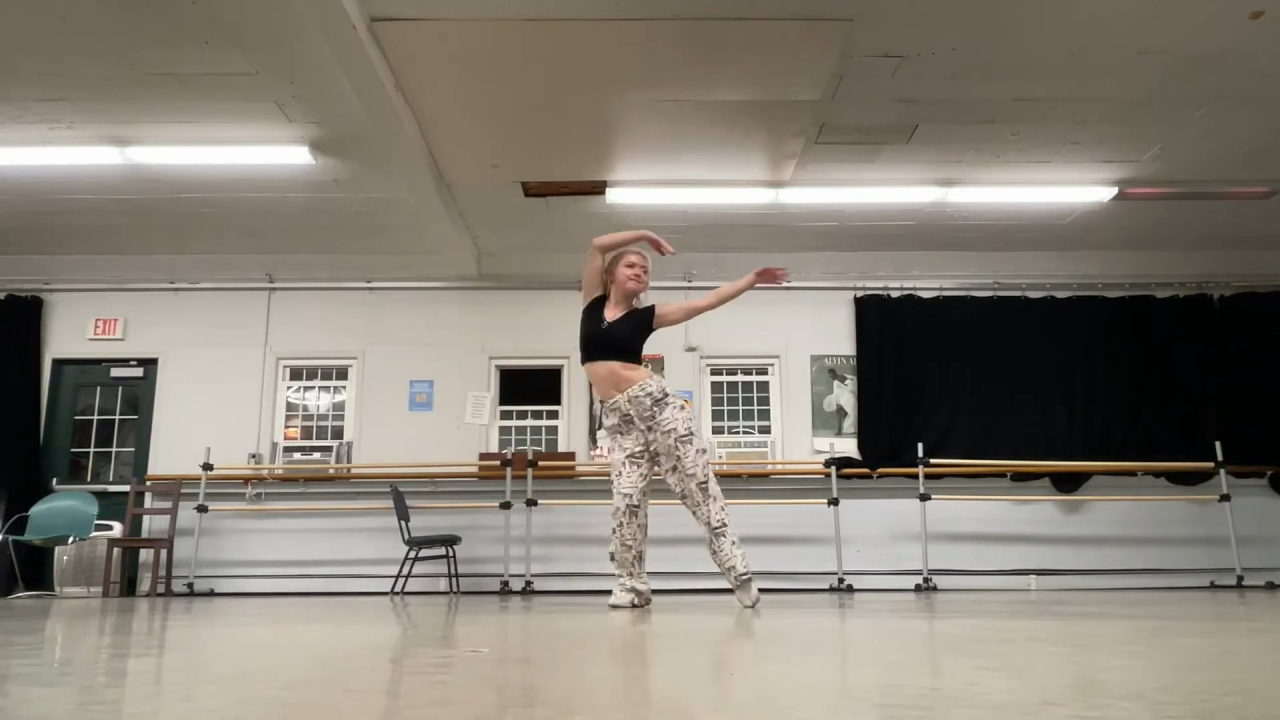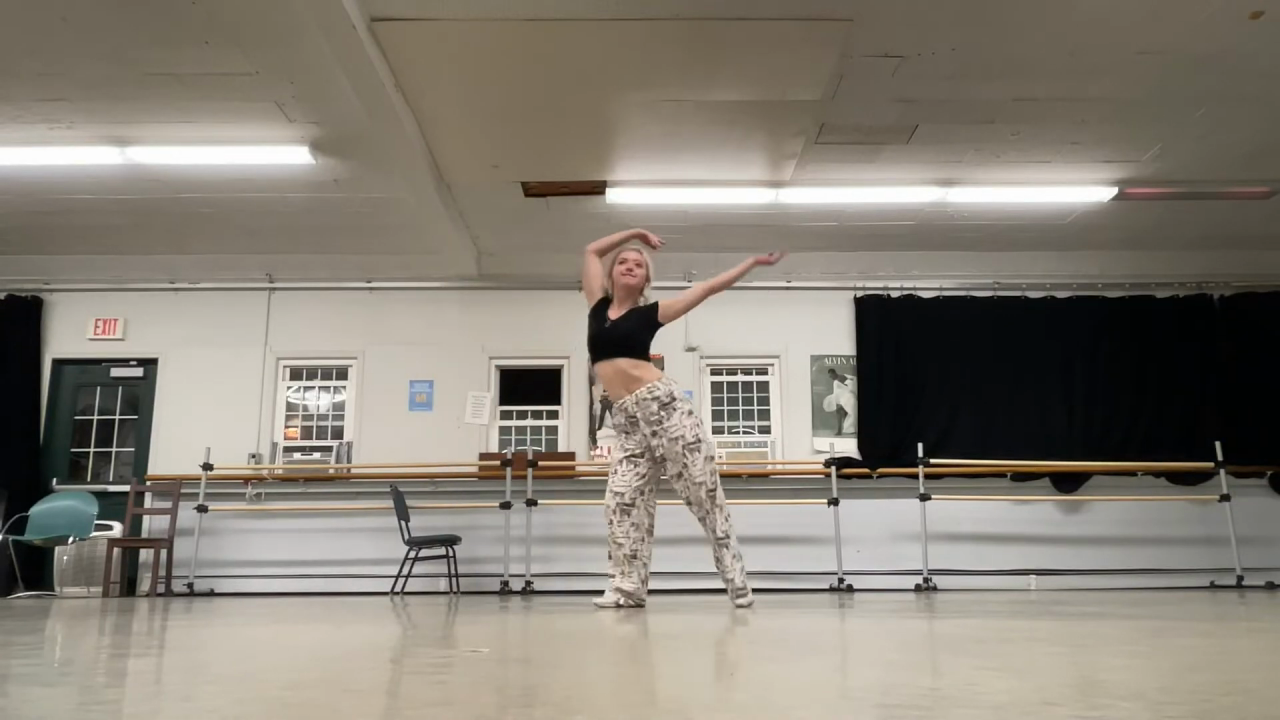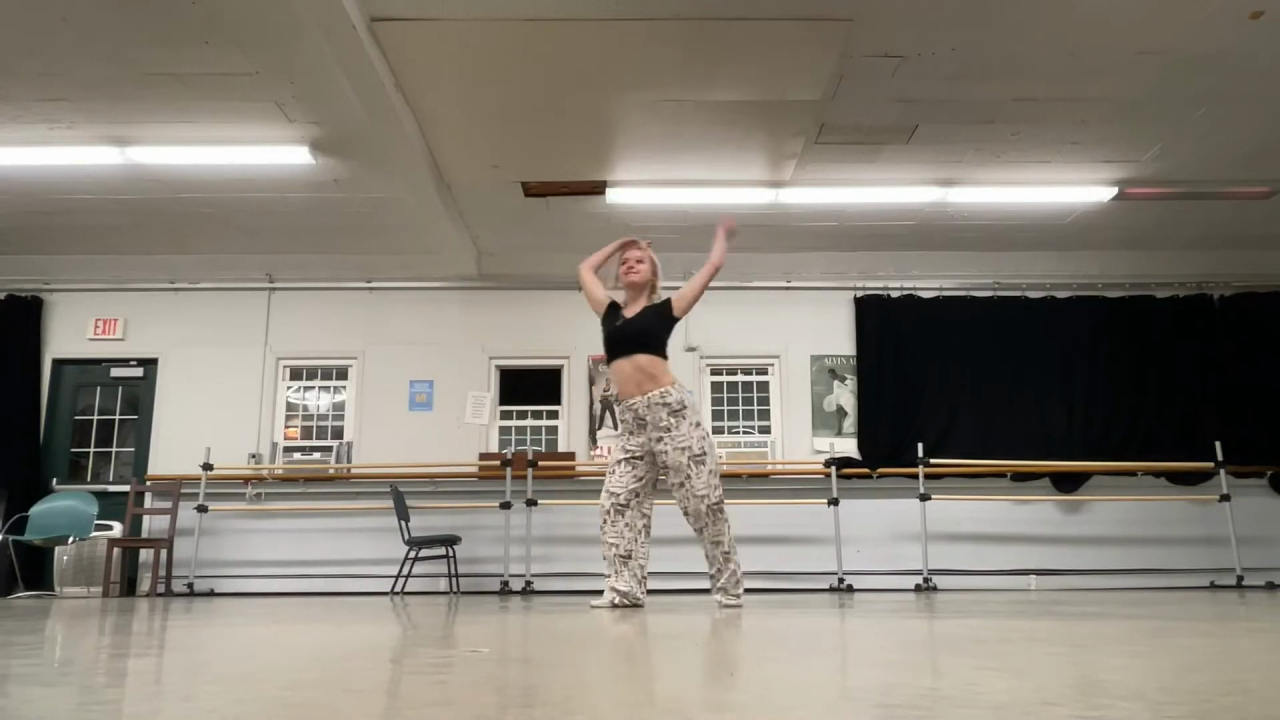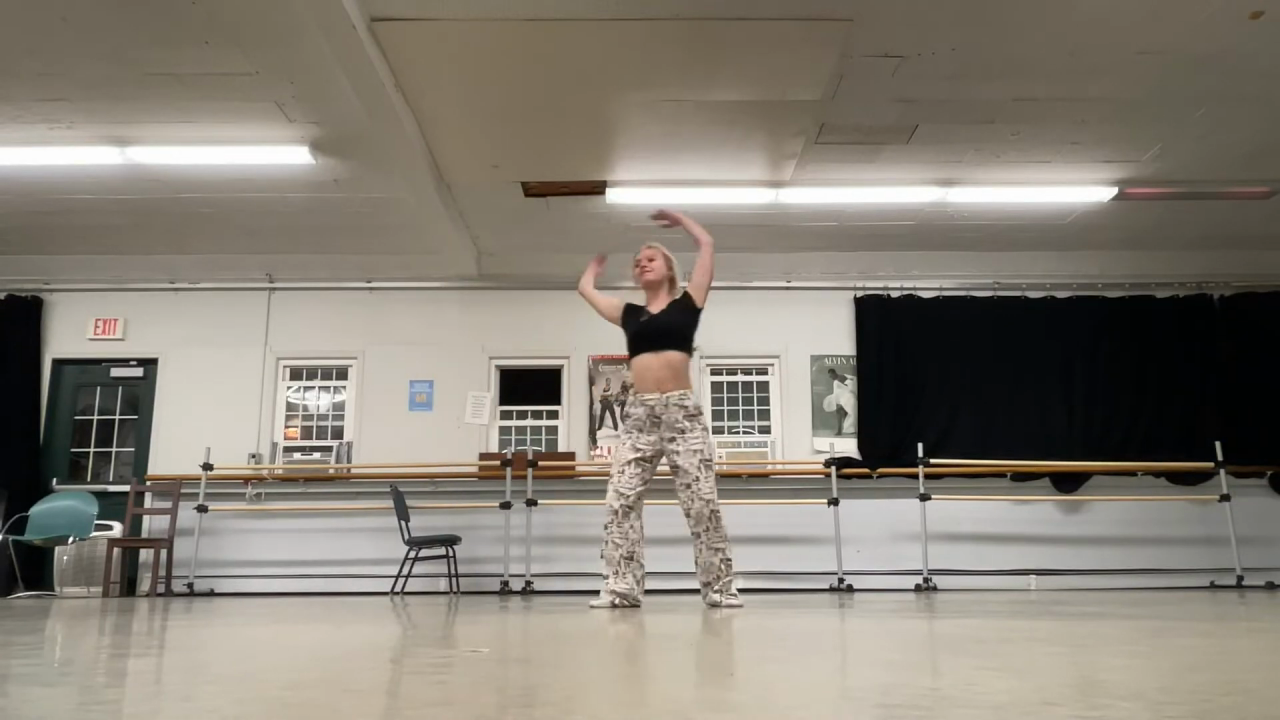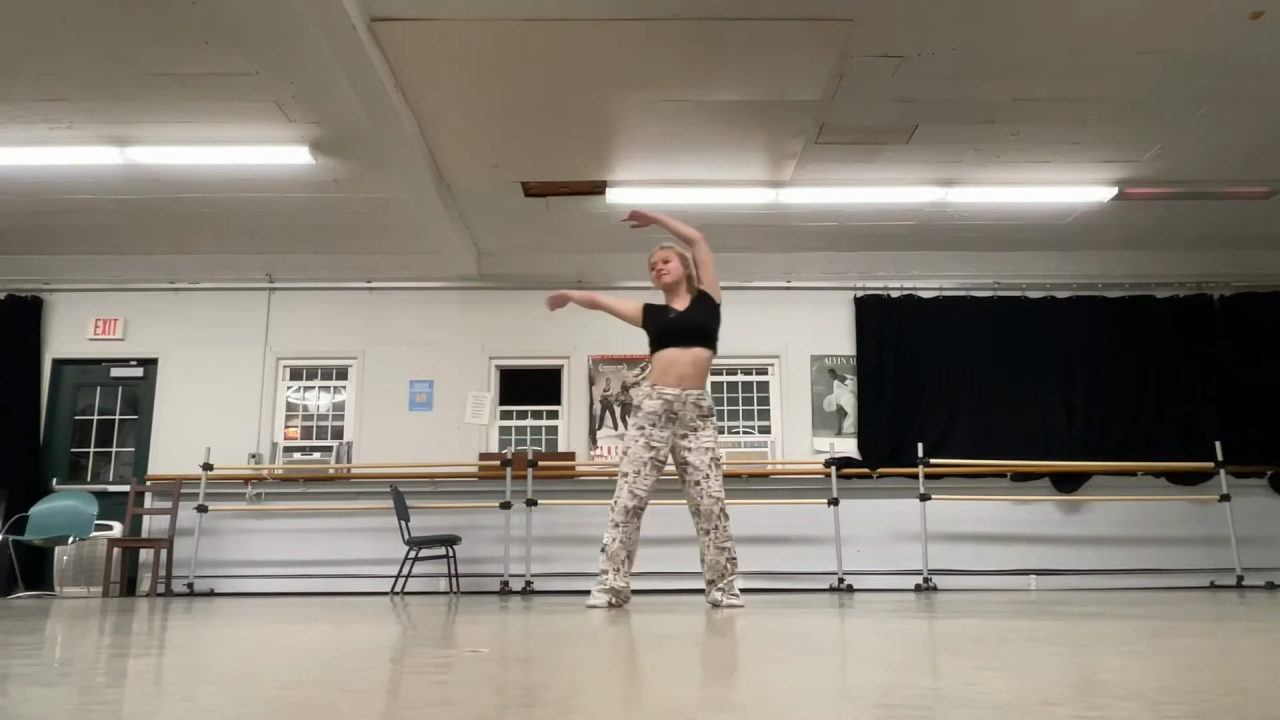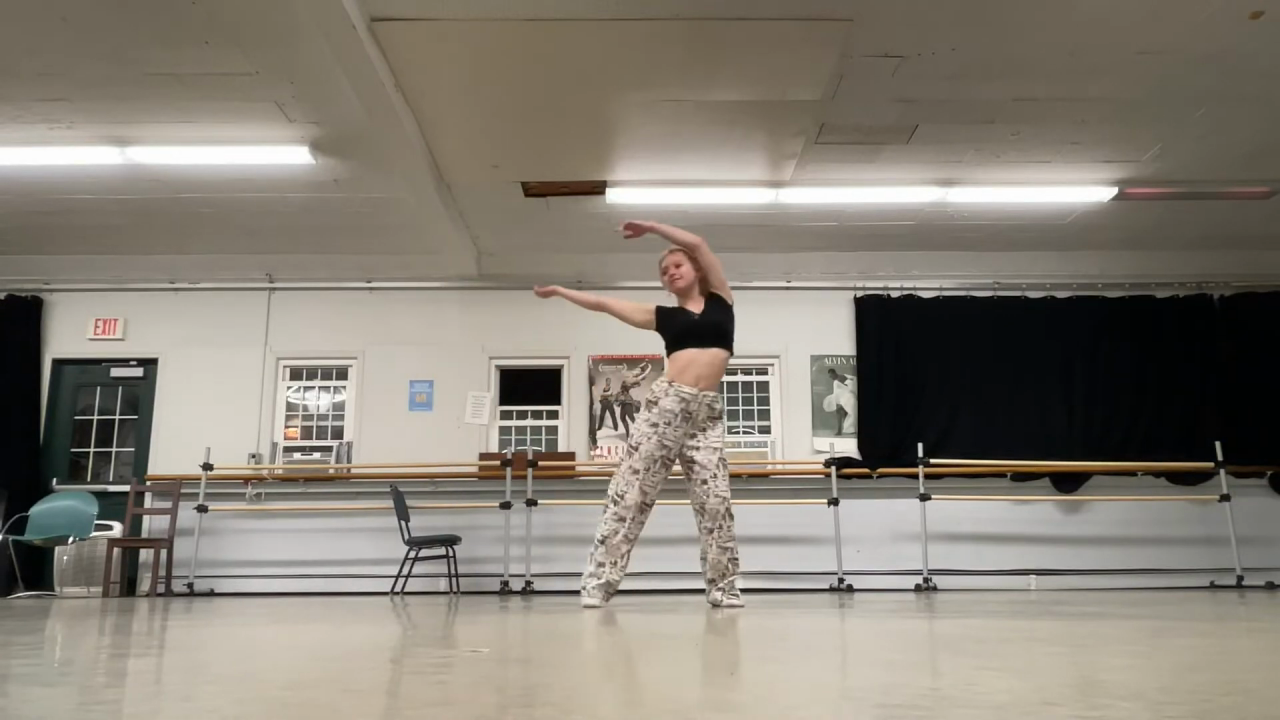
dt=0.1s
person 1, frame 1
left shoulder: (646, 316)
right shoulder: (593, 302)
left elbow: (706, 303)
right elbow: (598, 245)
left wrist: (751, 278)
right wrist: (646, 235)
left hip: (655, 401)
right hip: (618, 416)
left knee: (698, 485)
right knee: (627, 498)
left ankle: (738, 572)
right ankle: (631, 585)
person 1, frame 2
left shoulder: (655, 310)
right shoulder: (598, 304)
left elbow: (707, 287)
right elbow: (591, 252)
left wrist: (751, 262)
right wrist: (636, 234)
left hip: (662, 404)
right hip: (626, 418)
left knee: (702, 492)
right knee: (621, 499)
left ankle: (738, 581)
right ankle: (628, 586)
person 1, frame 3
left shoulder: (665, 309)
right shoulder: (611, 311)
left elbow: (712, 266)
right elbow: (586, 269)
left wrist: (721, 234)
right wrist: (620, 243)
left hip: (671, 408)
right hip: (632, 419)
left knee: (703, 498)
right knee: (619, 501)
left ankle: (727, 584)
right ankle: (626, 587)
person 1, frame 4
left shoulder: (687, 302)
right shoulder: (629, 313)
left elbow: (706, 245)
right elbow: (585, 289)
left wrist: (679, 218)
right wrist: (595, 265)
left hip: (683, 412)
right hip: (640, 413)
left knee: (702, 502)
right knee: (621, 501)
left ankle: (718, 586)
right ankle: (622, 587)
person 1, frame 5
left shoulder: (708, 298)
right shoulder: (650, 312)
left elbow: (697, 240)
right elbow: (598, 299)
left wrist: (654, 219)
right wrist: (567, 295)
left hip: (696, 412)
right hip: (653, 407)
left knee: (710, 500)
right knee: (629, 497)
left ankle: (721, 585)
right ankle: (613, 584)
person 1, frame 6
left shoulder: (720, 299)
right shoulder: (663, 316)
left elbow: (697, 243)
right elbow: (606, 304)
left wrist: (649, 227)
right wrist: (561, 291)
left hip: (708, 411)
right hip: (666, 404)
left knee: (715, 499)
right knee: (631, 493)
left ankle: (721, 585)
right ankle: (599, 580)
